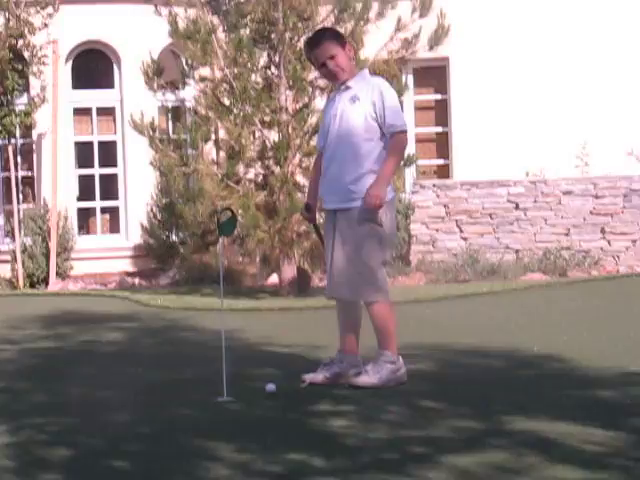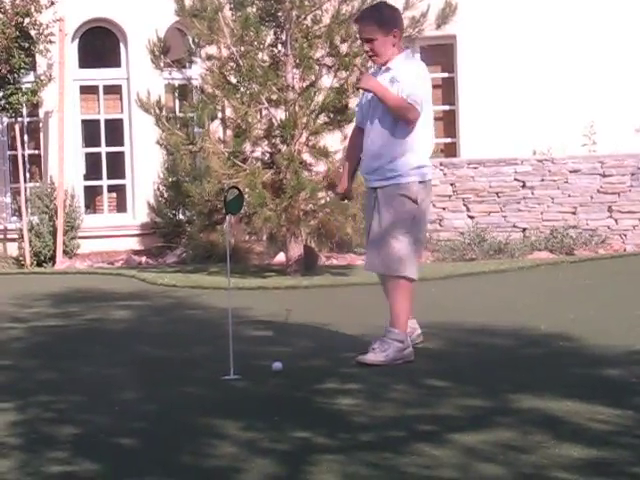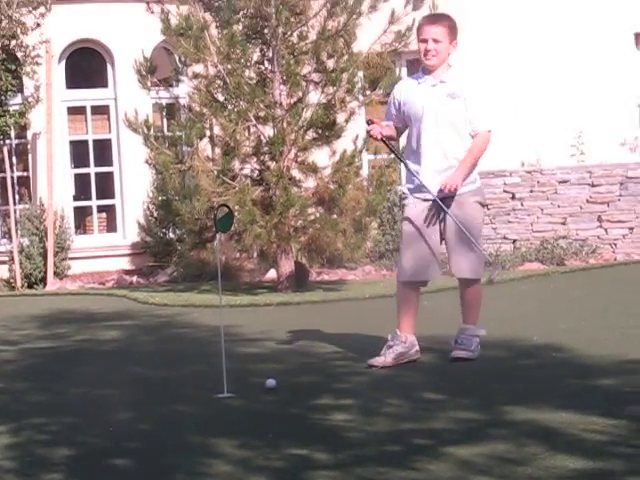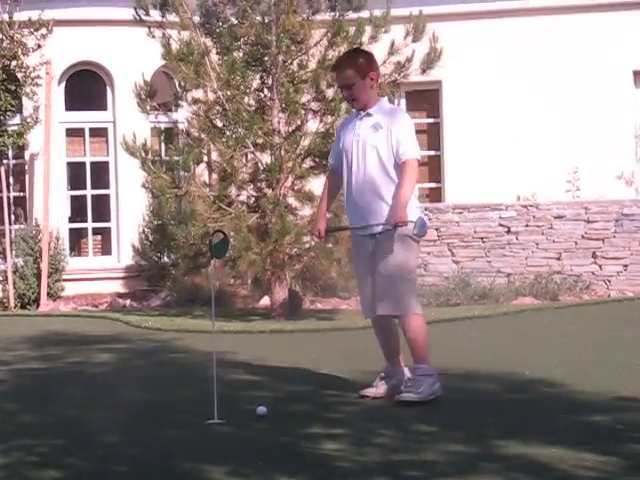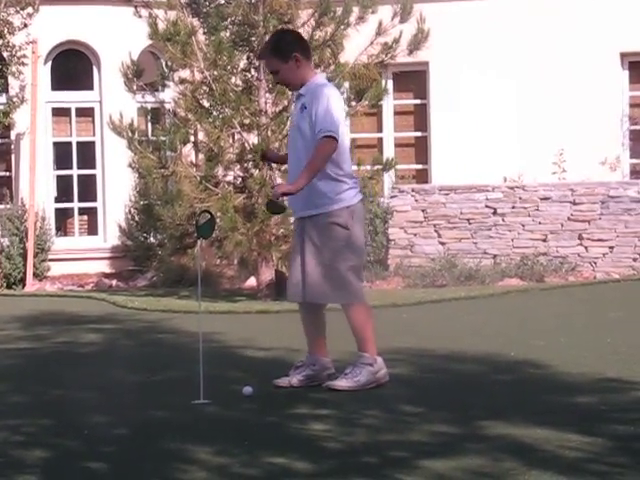
dt=1s
person 1, frame 1
left shoulder: (375, 89)
right shoulder: (331, 104)
left elbow: (399, 138)
left wrist: (381, 183)
right wrist: (311, 196)
left hip: (367, 207)
right hip: (335, 207)
left knee: (370, 283)
right knee: (342, 286)
left ankle: (391, 361)
right ankle: (347, 358)
person 1, frame 2
left shoulder: (412, 69)
right shoulder: (375, 77)
left elbow: (410, 112)
right elbow: (360, 130)
left wrist: (376, 88)
right wrist: (346, 172)
left hip: (406, 181)
right hip: (376, 182)
left knee: (398, 260)
right knee: (382, 260)
left ankle: (397, 340)
right ankle: (406, 326)
person 1, frame 3
left shoulder: (464, 88)
right shoulder: (404, 89)
left elbow: (482, 136)
right elbow: (397, 126)
left wrist: (459, 174)
right wrist: (381, 129)
left hip: (461, 192)
right hip: (418, 193)
left knee: (468, 266)
right knee: (409, 268)
left ankle: (469, 334)
right ankle: (404, 340)
person 1, frame 4
left shoulder: (394, 118)
right shoulder: (346, 126)
left elbow: (409, 165)
right elbow: (336, 171)
left wrist: (400, 206)
right wrist: (322, 212)
left hip: (395, 227)
right hip: (360, 229)
left knee: (399, 301)
right knee: (374, 307)
left ankle: (424, 372)
right ankle: (394, 372)
person 1, frame 5
left shoulder: (323, 93)
right shoulder: (302, 99)
left elbow: (329, 142)
left wrist: (299, 182)
right wrist: (281, 157)
left hip: (335, 208)
right hip: (308, 209)
left knee: (346, 286)
right knee: (305, 290)
left ankle: (370, 363)
right ankle: (317, 362)
